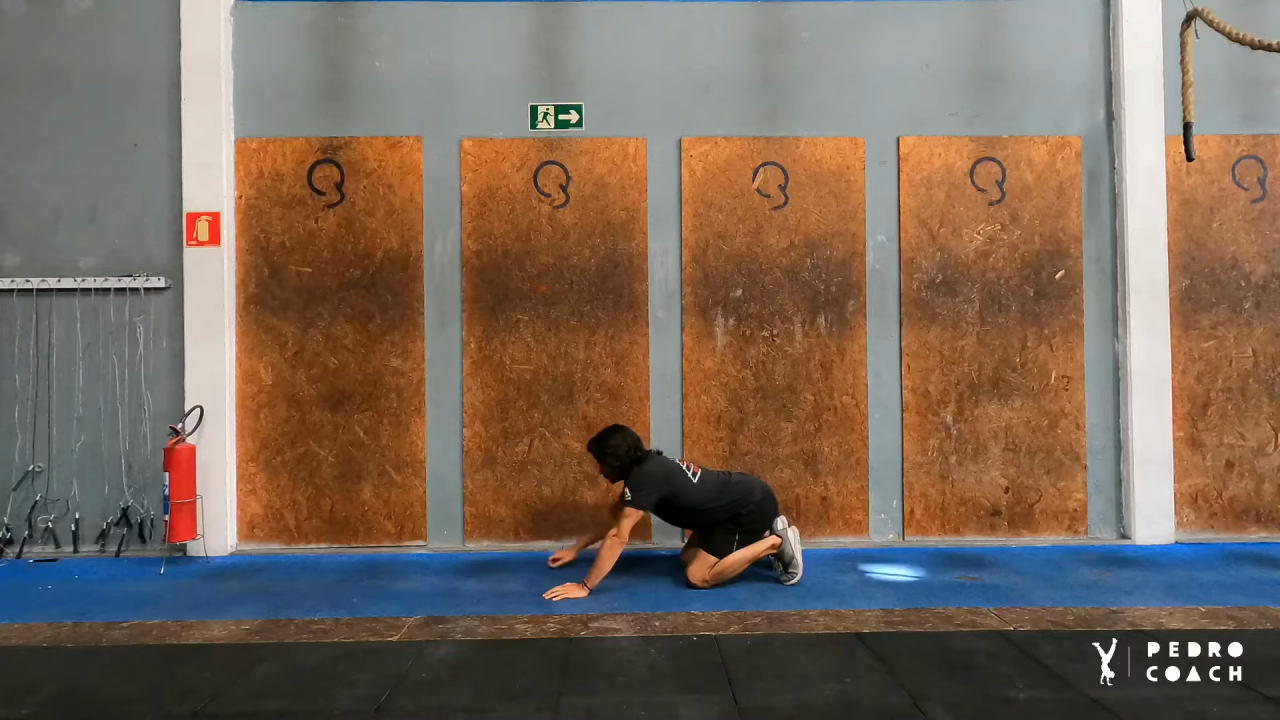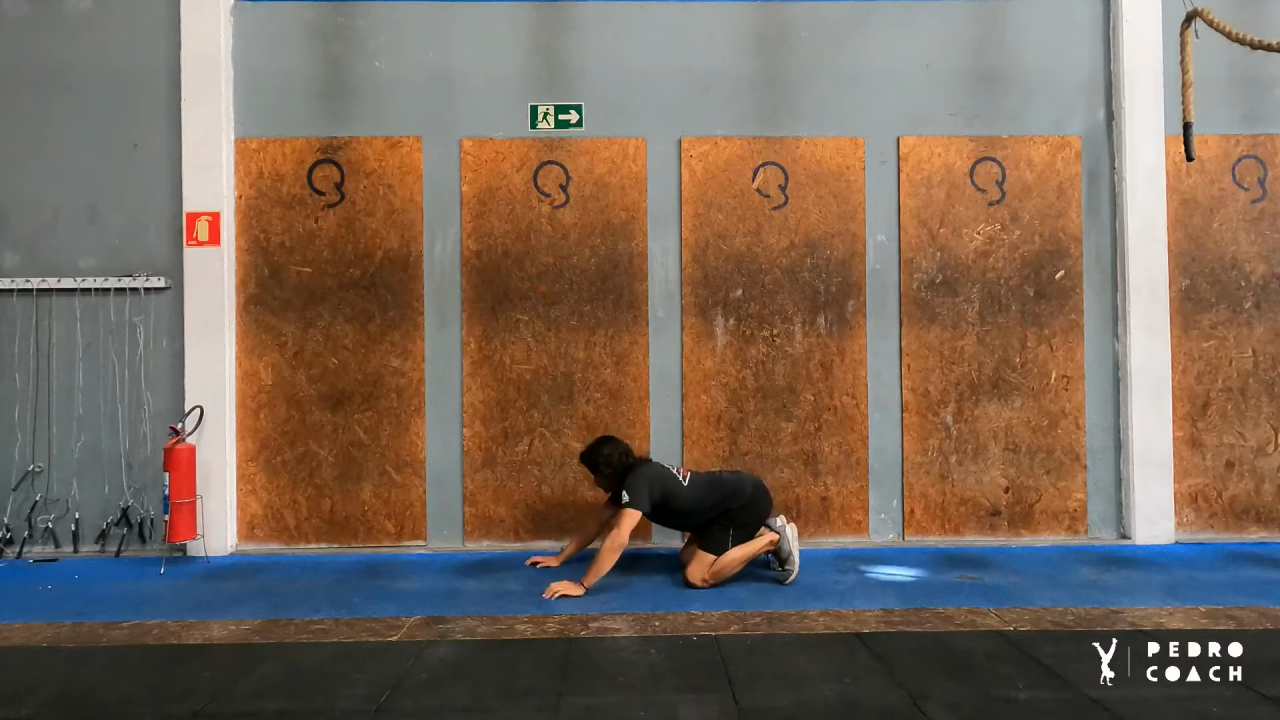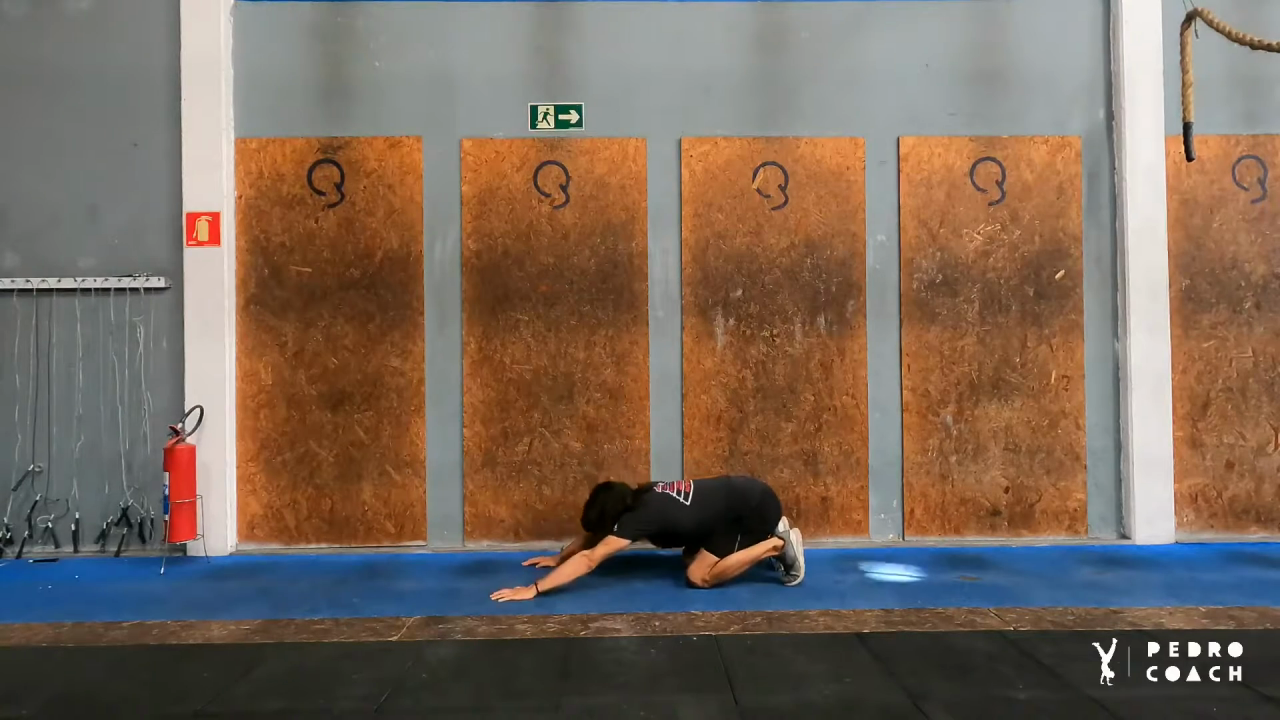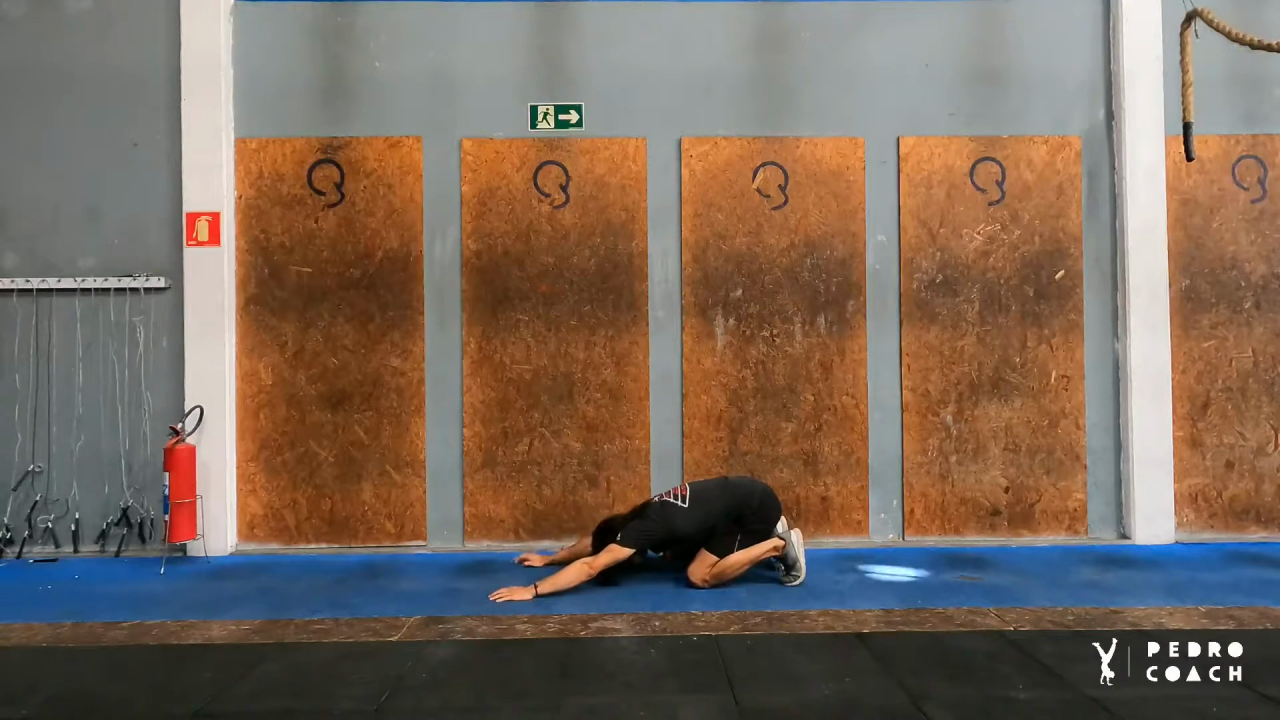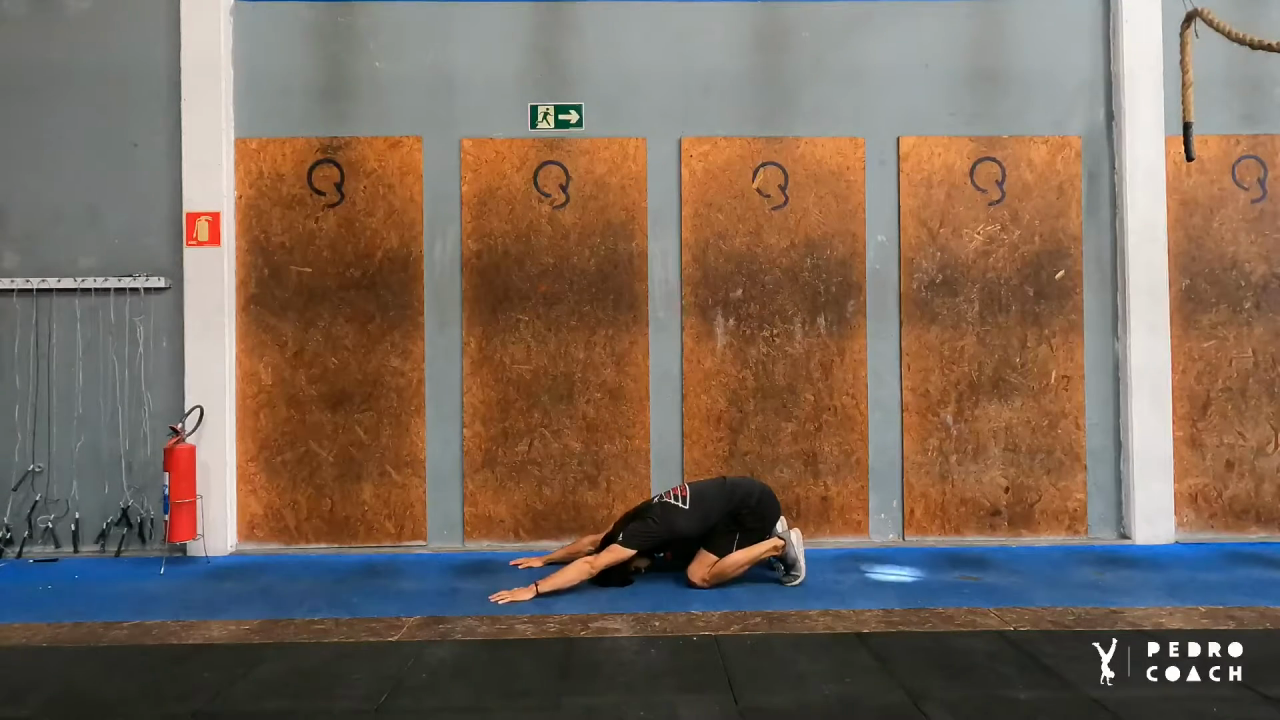
dt=0.5s
person 1, frame 1
left shoulder: (645, 476)
right shoulder: (645, 465)
left elbow: (618, 537)
right elbow: (618, 516)
left wrist: (584, 587)
right wrist: (576, 548)
left hip: (752, 506)
right hip: (742, 494)
left knee: (699, 576)
right knee: (688, 558)
left ankle: (775, 543)
right ankle: (769, 532)
person 1, frame 2
left shoulder: (638, 483)
right shoulder: (633, 476)
left elbow: (618, 540)
right elbow: (601, 523)
left wrist: (581, 585)
right wrist: (560, 557)
left hip: (746, 500)
right hip: (736, 492)
left knee: (698, 576)
right knee: (687, 558)
left ankle: (773, 539)
right ankle: (767, 529)
person 1, frame 3
left shoulder: (641, 516)
right shoulder: (641, 497)
left elbow: (589, 559)
right elbow: (593, 535)
left wrist: (533, 589)
right wrist: (557, 558)
left hip: (755, 506)
right hip: (745, 494)
left knee: (700, 576)
right knee: (691, 559)
left ankle: (777, 545)
right ankle: (769, 534)
person 1, frame 4
left shoulder: (643, 530)
right shoulder: (641, 518)
left elbow: (589, 567)
right elbow: (593, 542)
left wrist: (532, 590)
right wrist: (546, 559)
left hip: (754, 505)
right hip: (743, 495)
left knee: (700, 575)
right knee: (692, 558)
left ankle: (779, 544)
right ankle: (771, 534)
person 1, frame 5
left shoulder: (646, 530)
right shoulder: (639, 518)
left elbow: (591, 565)
right elbow: (592, 542)
left wrist: (533, 590)
right wrist: (544, 559)
left hip: (753, 504)
right hip: (742, 495)
left knee: (700, 575)
right knee: (692, 556)
left ankle: (778, 545)
right ankle: (769, 532)
